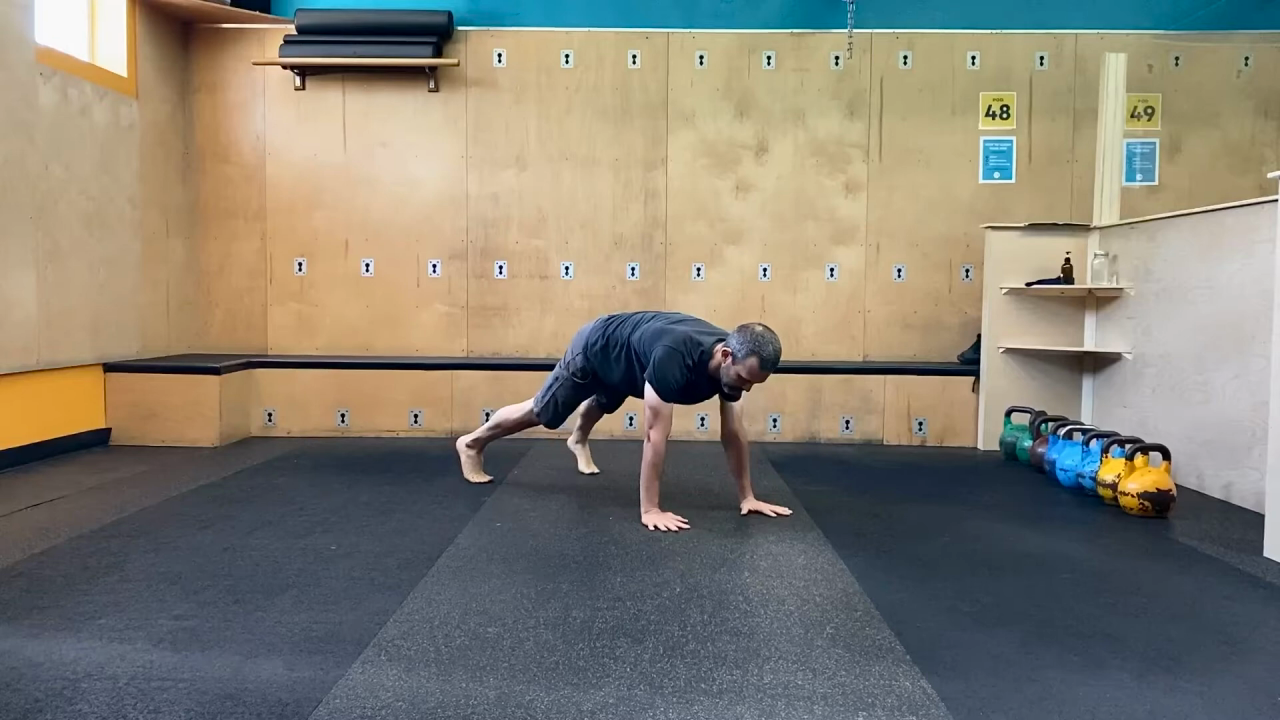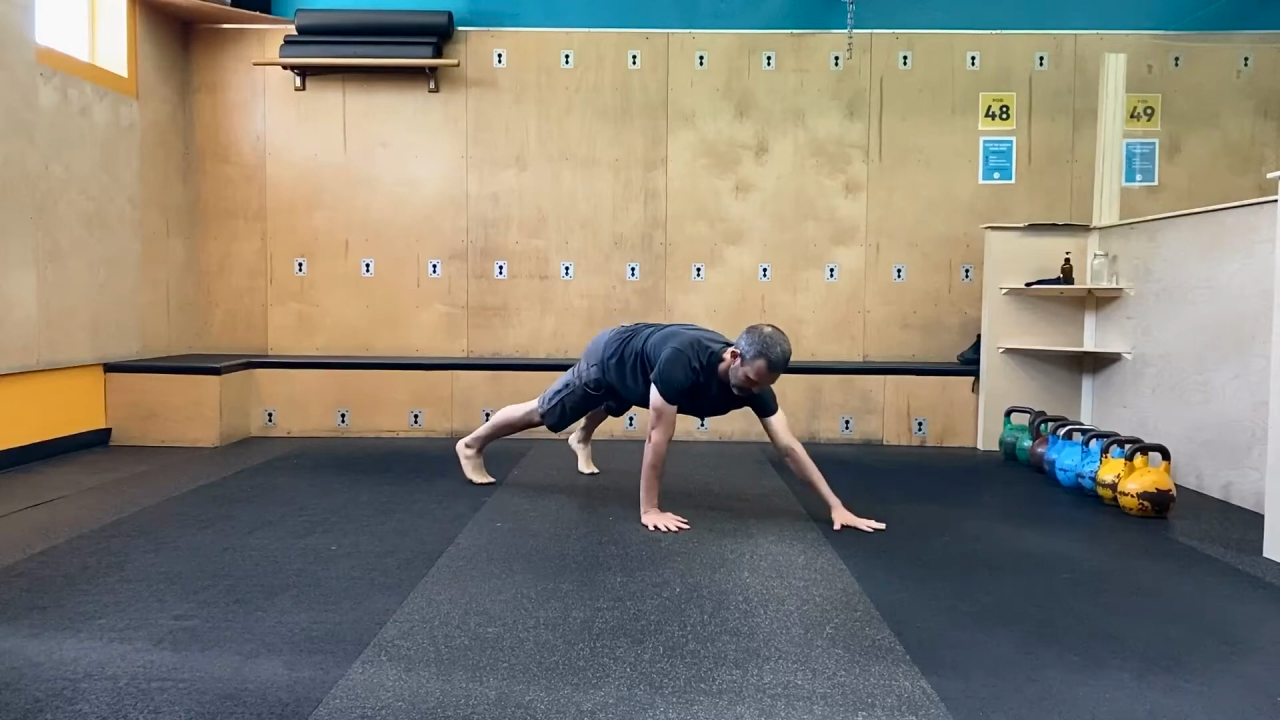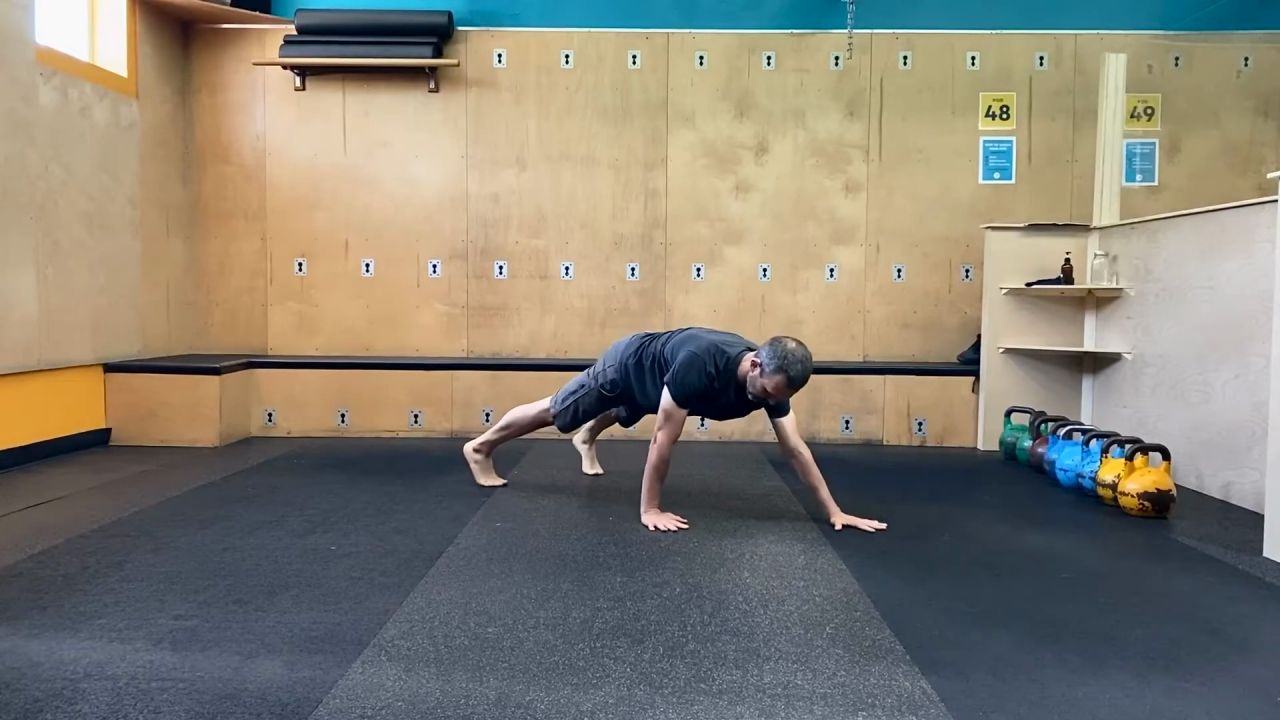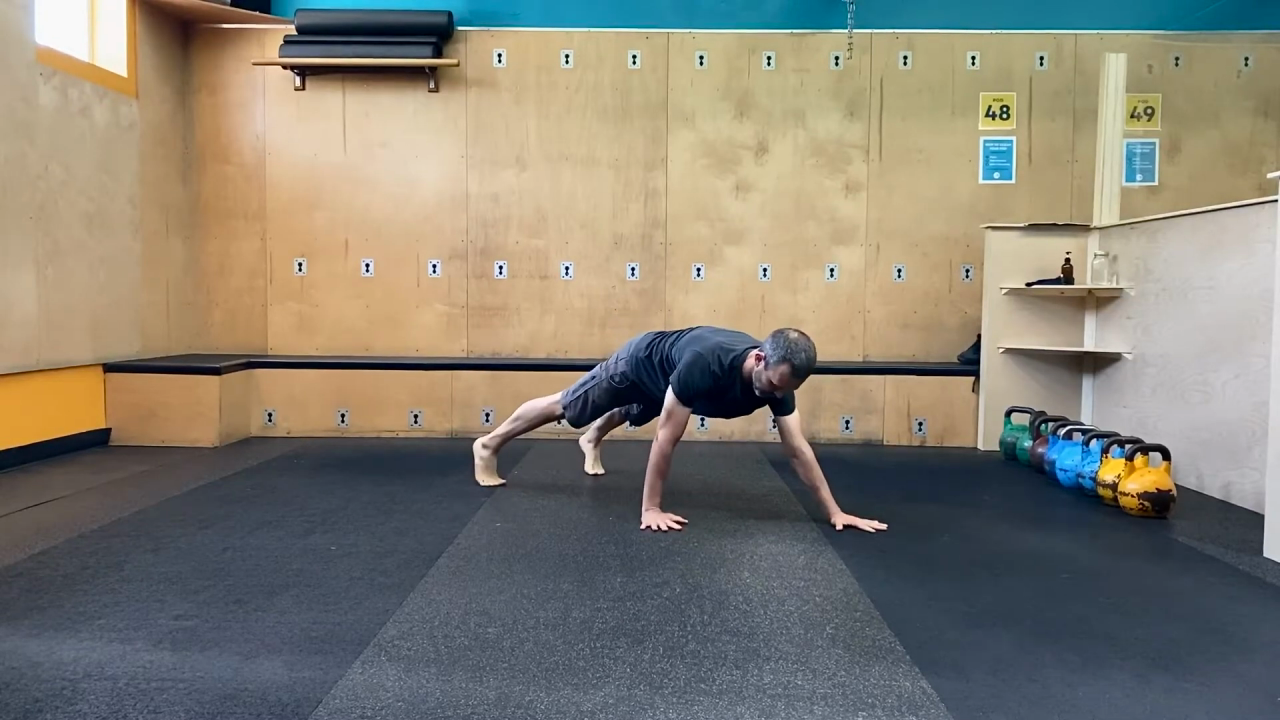
dt=0.7s
person 1, frame 1
left shoulder: (734, 361)
right shoulder: (674, 356)
left elbow: (733, 434)
right elbow: (656, 434)
left wrist: (747, 496)
right wrist: (650, 510)
left hip: (620, 356)
right hip: (594, 348)
left knee: (604, 403)
right knee: (541, 413)
left ankle: (579, 439)
right ankle: (472, 444)
person 1, frame 2
left shoulder: (754, 375)
right shoulder: (683, 361)
left elbow: (788, 445)
right elbow: (659, 438)
left wrist: (837, 507)
right wrist: (650, 511)
left hip: (634, 370)
right hip: (610, 356)
left knee: (608, 405)
right knee: (542, 413)
left ankle: (581, 440)
right ankle: (472, 445)
person 1, frame 3
left shoulder: (771, 381)
right shoulder: (700, 364)
left elbow: (795, 447)
right elbow: (663, 439)
left wrist: (834, 511)
right wrist: (650, 510)
left hip: (646, 385)
right hip: (627, 364)
left knee: (622, 413)
right knee: (553, 412)
left ankle: (587, 439)
right ankle: (480, 448)
person 1, frame 4
left shoulder: (778, 376)
right shoulder: (706, 364)
left elbow: (797, 448)
right elbow: (666, 439)
left wrist: (834, 511)
right wrist: (650, 510)
left hip: (660, 384)
right hip: (639, 362)
left knee: (629, 414)
right knee: (564, 407)
left ankle: (593, 439)
right ankle: (488, 446)
